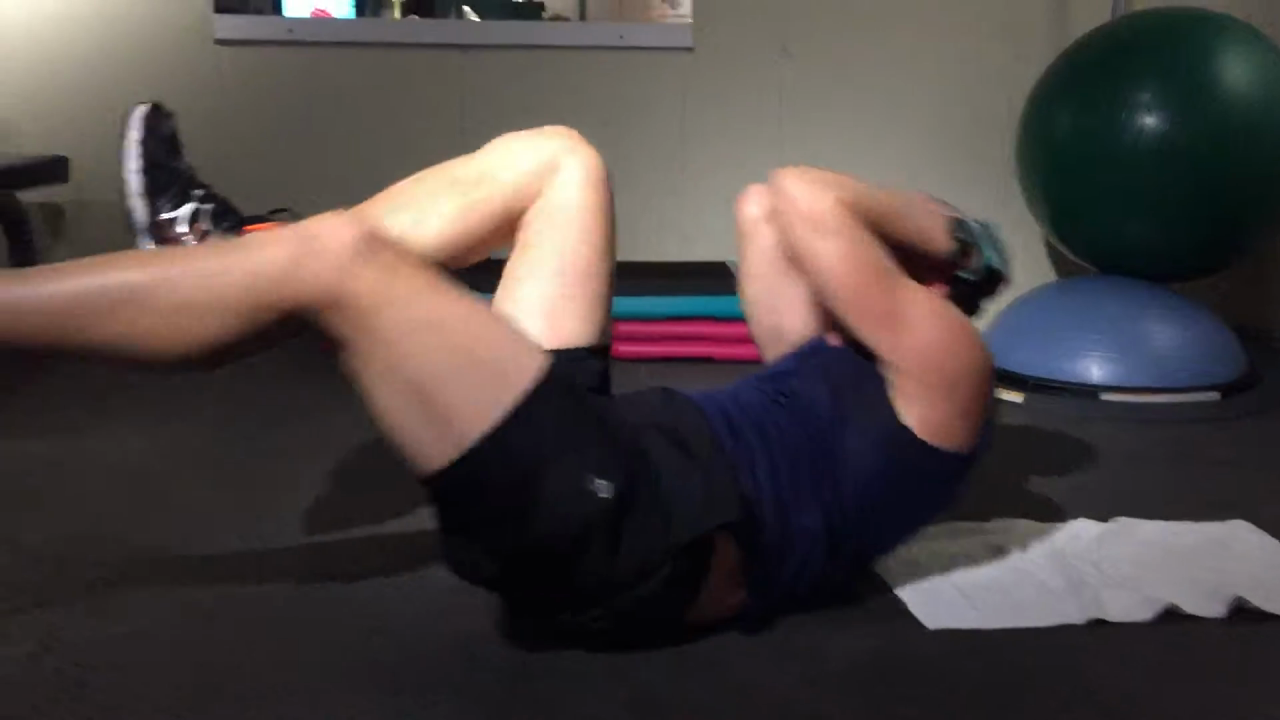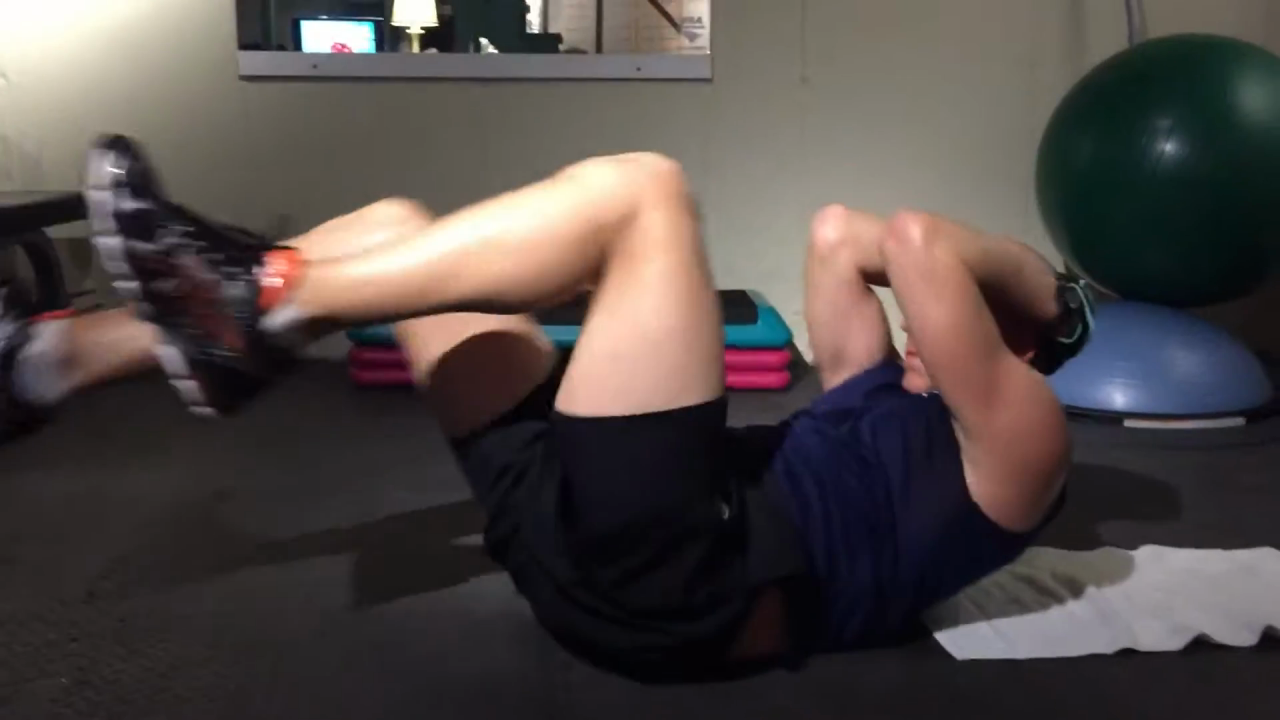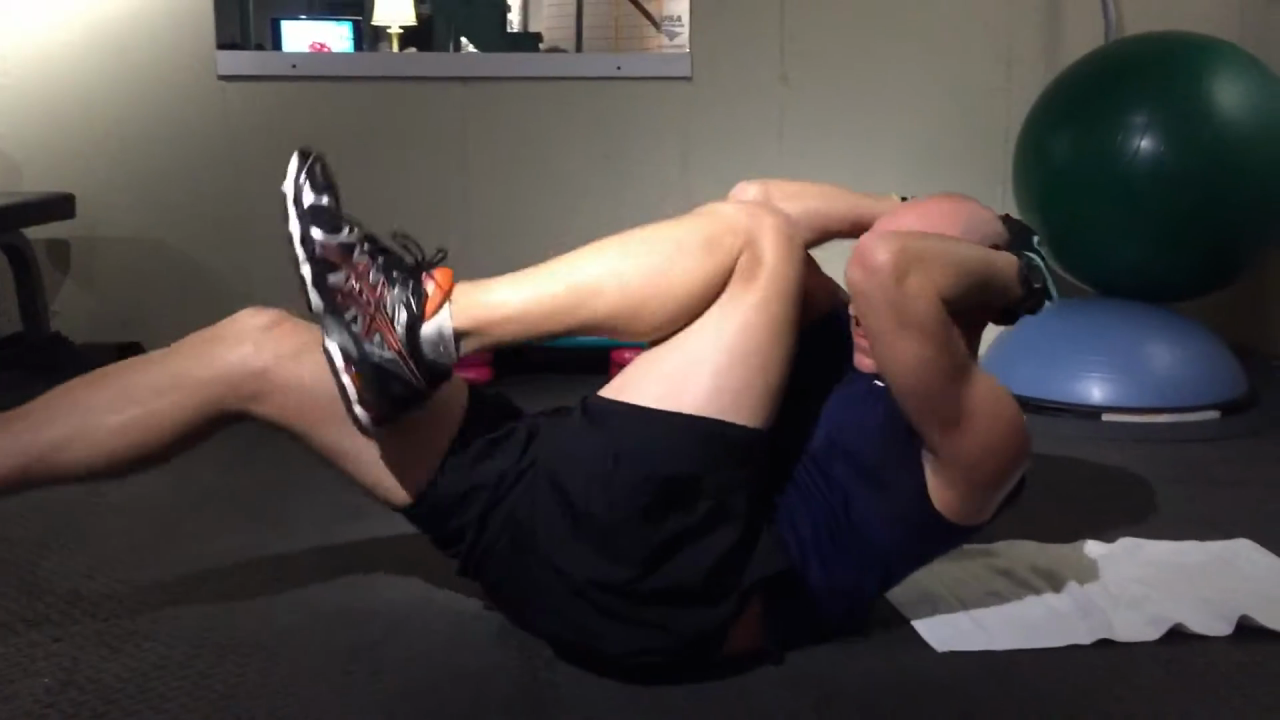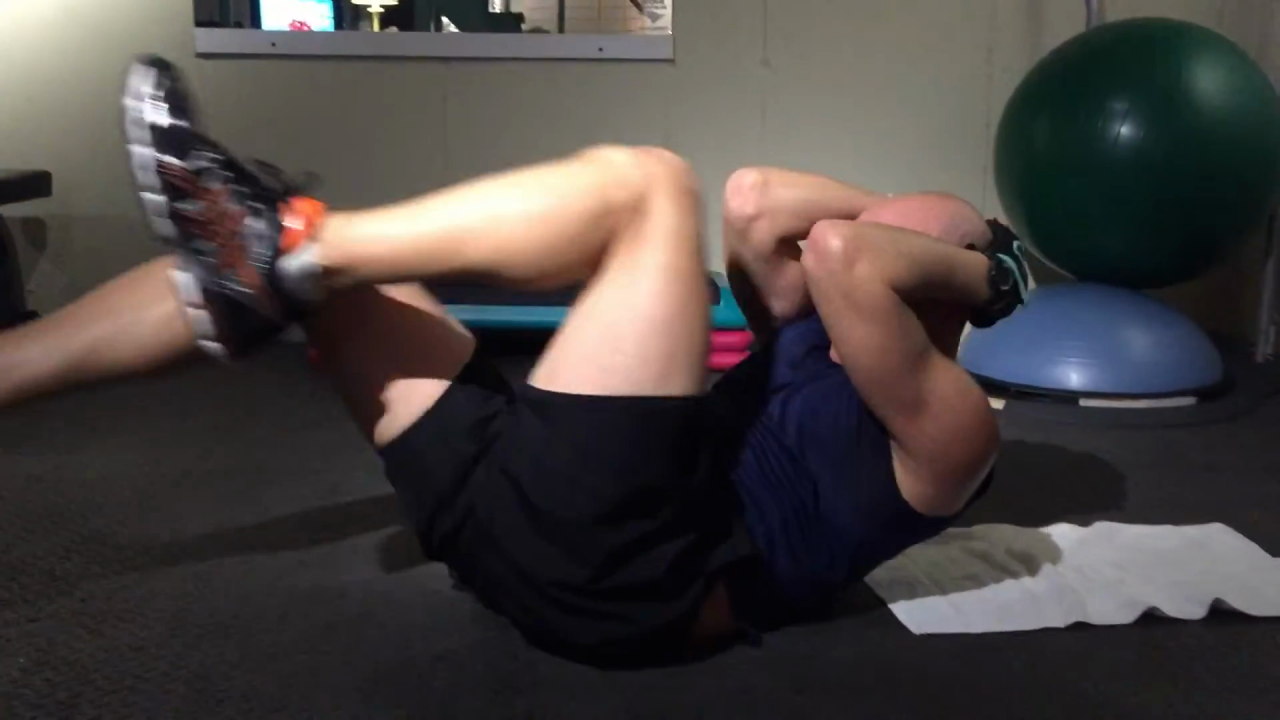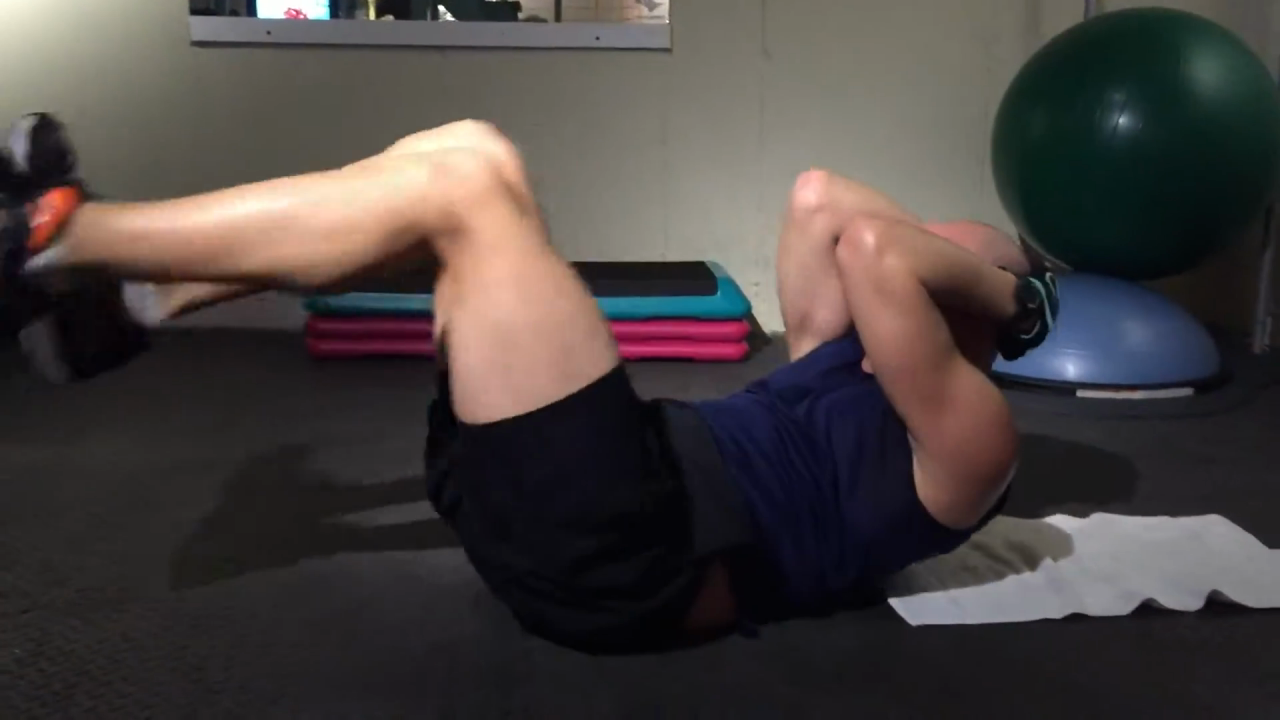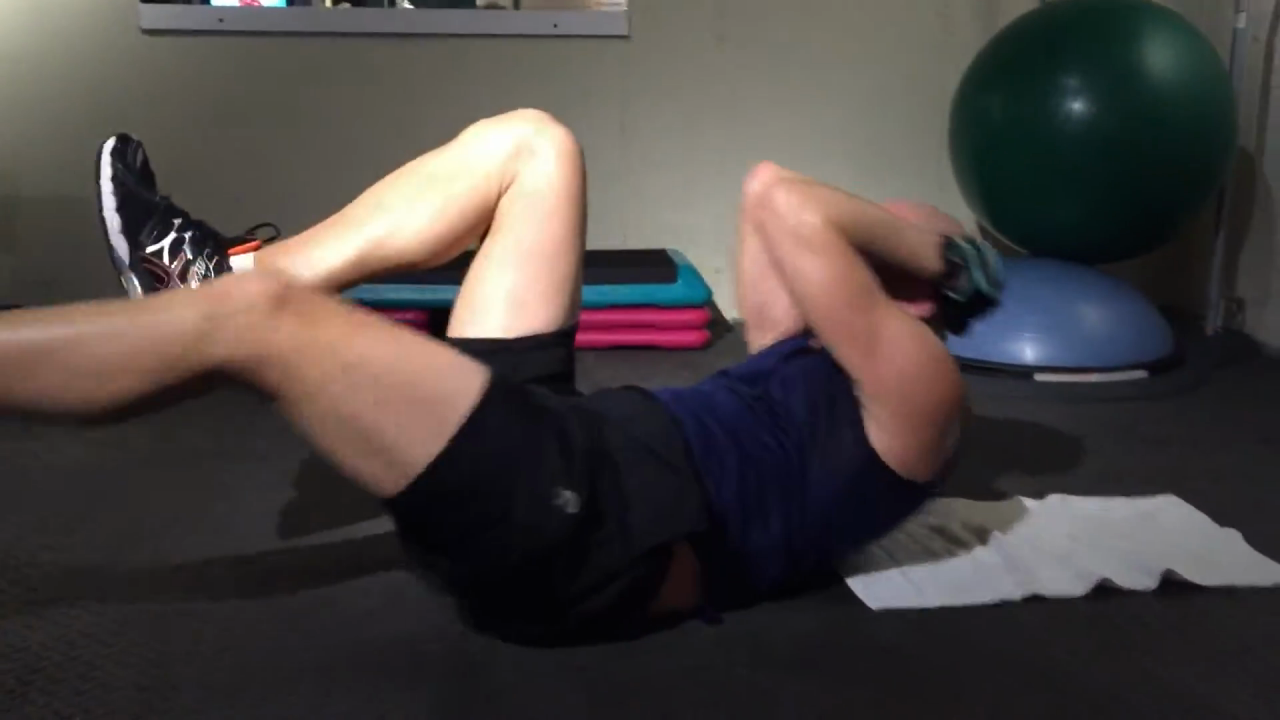
dt=0.3s
person 1, frame 1
left shoulder: (944, 368)
right shoulder: (837, 357)
left elbow: (804, 195)
right elbow: (763, 211)
left wrist: (931, 233)
left hip: (616, 533)
right hip: (599, 480)
left knee: (333, 265)
right knee: (556, 160)
right ankle: (214, 251)
person 1, frame 2
left shoulder: (1021, 437)
right shoulder: (900, 390)
left elbow: (916, 241)
right elbow: (837, 231)
left wrist: (1035, 290)
left hip: (672, 565)
right hip: (586, 510)
left knee: (642, 191)
right knee: (387, 229)
left ankle: (270, 300)
person 1, frame 3
left shoulder: (979, 435)
right shoulder: (844, 342)
left elbow: (886, 272)
right elbow: (761, 197)
left wrist: (995, 271)
right wrist: (898, 212)
left hip: (644, 559)
right hip: (552, 504)
left knee: (752, 242)
right knee: (258, 345)
left ankle: (424, 319)
person 1, frame 4
left shoulder: (949, 426)
right shoulder: (821, 333)
left elbow: (850, 259)
right elbow: (756, 198)
left wrist: (973, 269)
right wrist: (904, 205)
left hip: (608, 557)
right hip: (527, 499)
left knee: (643, 183)
right knee: (263, 281)
left ankle: (296, 244)
person 1, frame 5
left shoulder: (969, 438)
right shoulder: (850, 360)
left elbow: (874, 250)
right elbow: (820, 197)
left wrist: (994, 286)
right wrist: (959, 242)
left hip: (613, 544)
right hip: (564, 486)
left knee: (441, 197)
right knee: (464, 156)
right ankle: (153, 282)
person 1, frame 6
left shoulder: (919, 390)
right shoulder: (819, 358)
left elbow: (790, 209)
right elbow: (765, 189)
left wrist: (928, 252)
right wrist: (907, 235)
left hip: (580, 536)
right hip: (561, 462)
left knee: (253, 320)
right knee: (528, 144)
right ankle: (218, 275)
